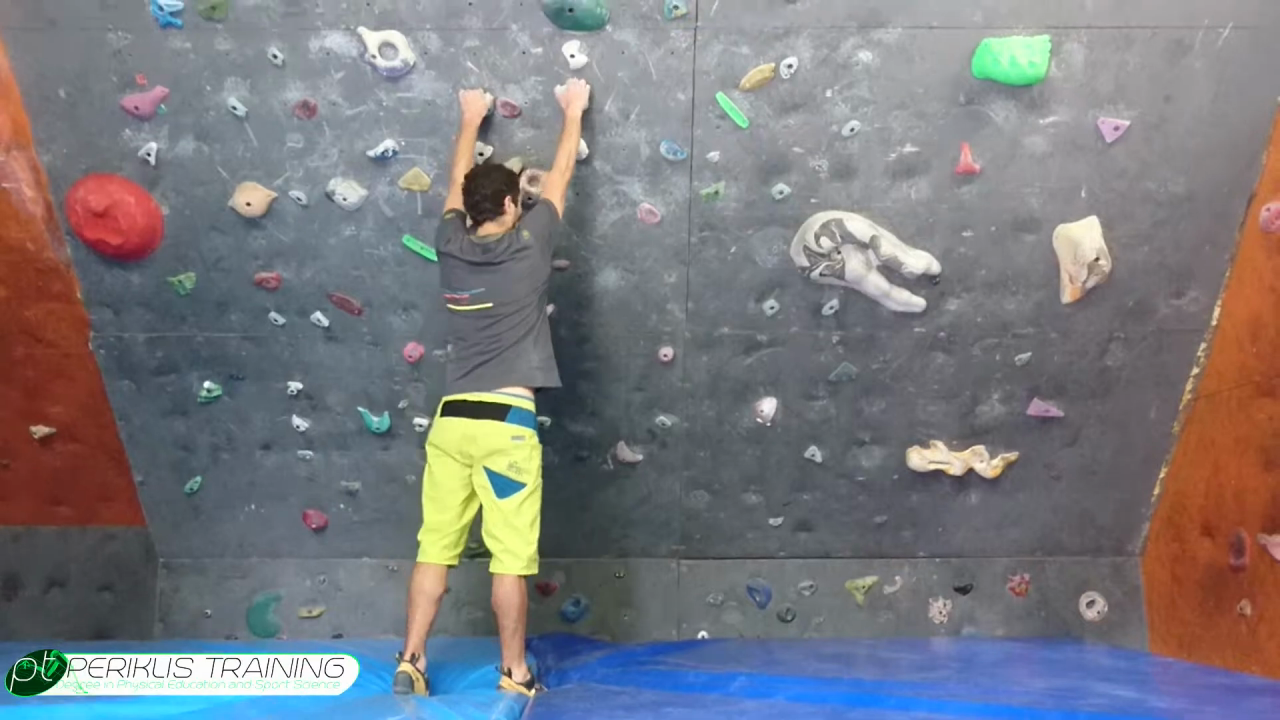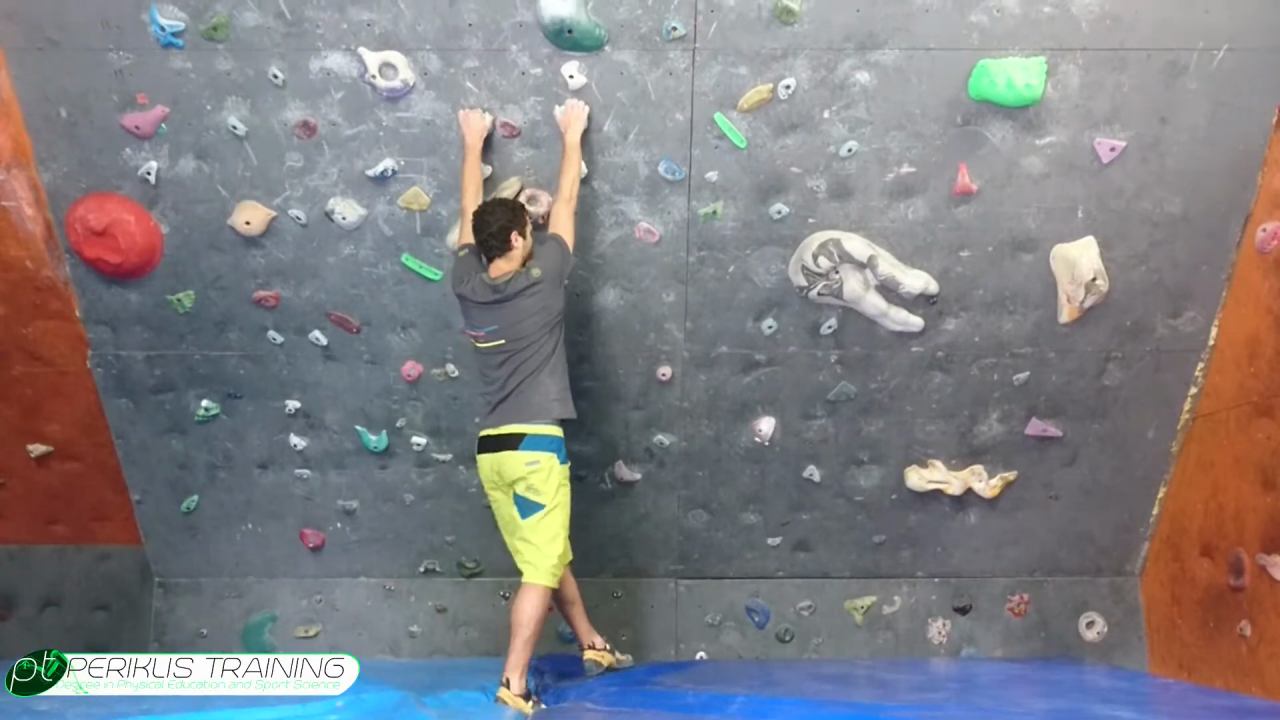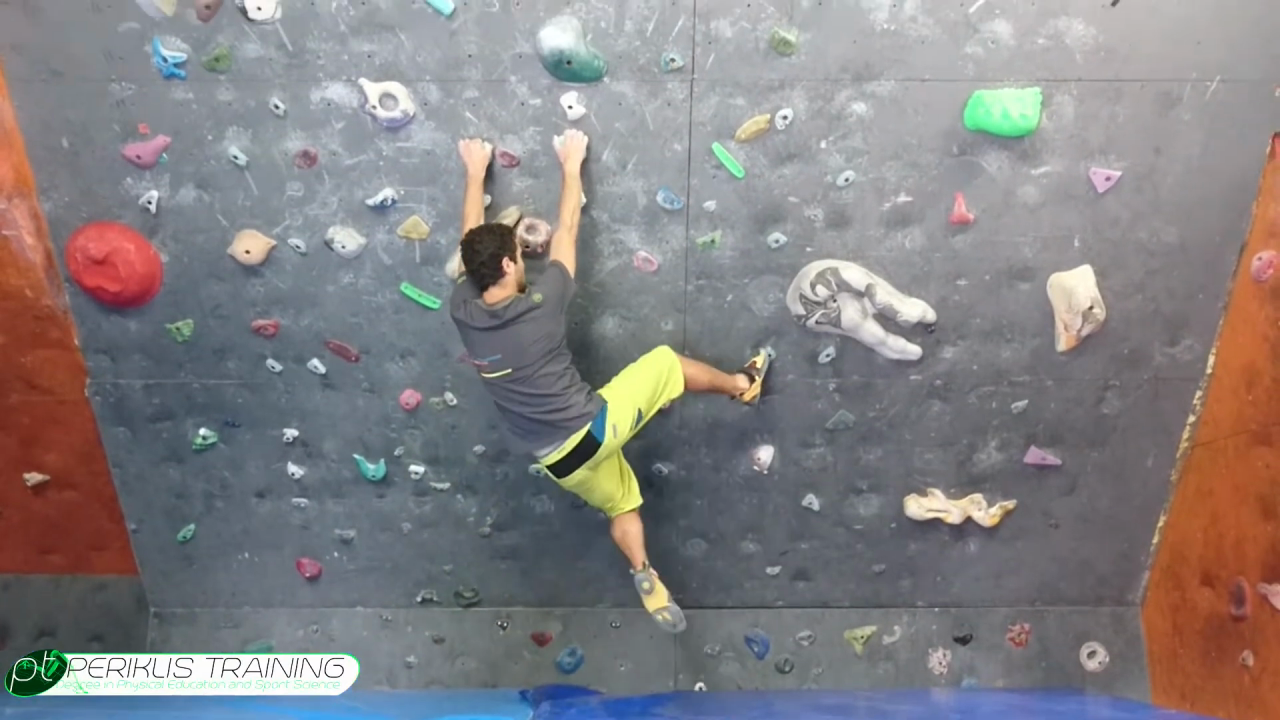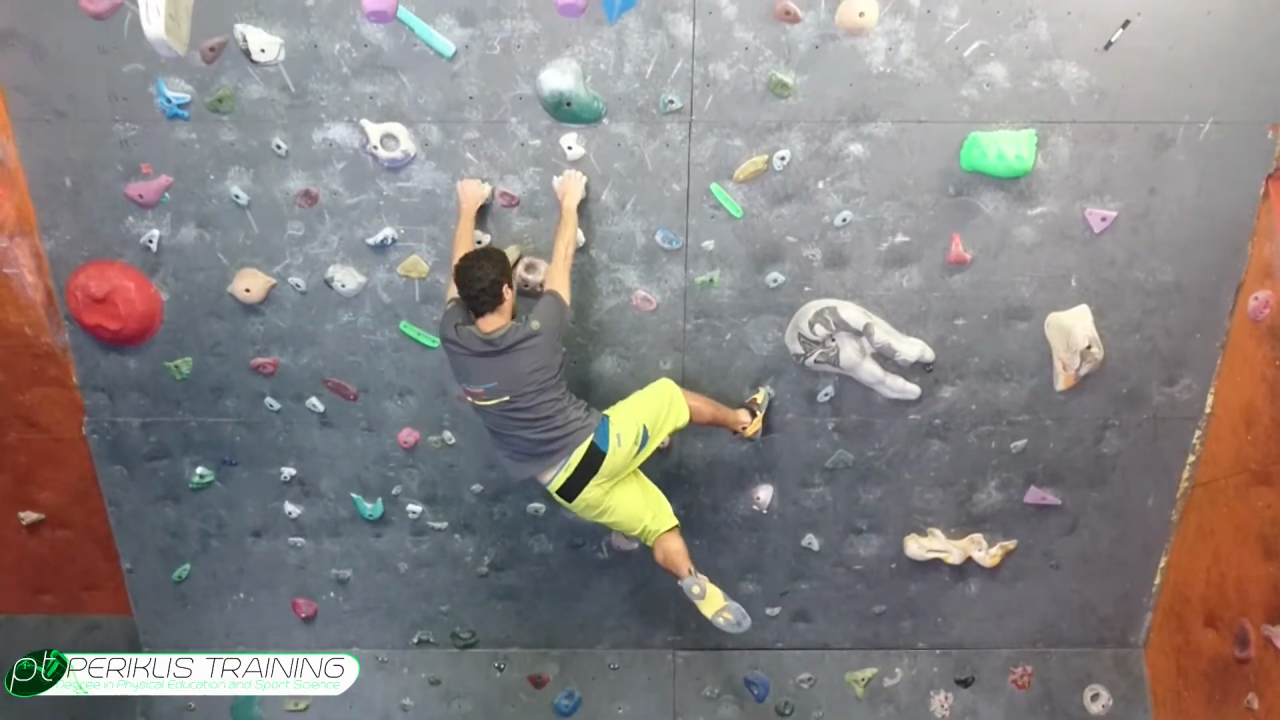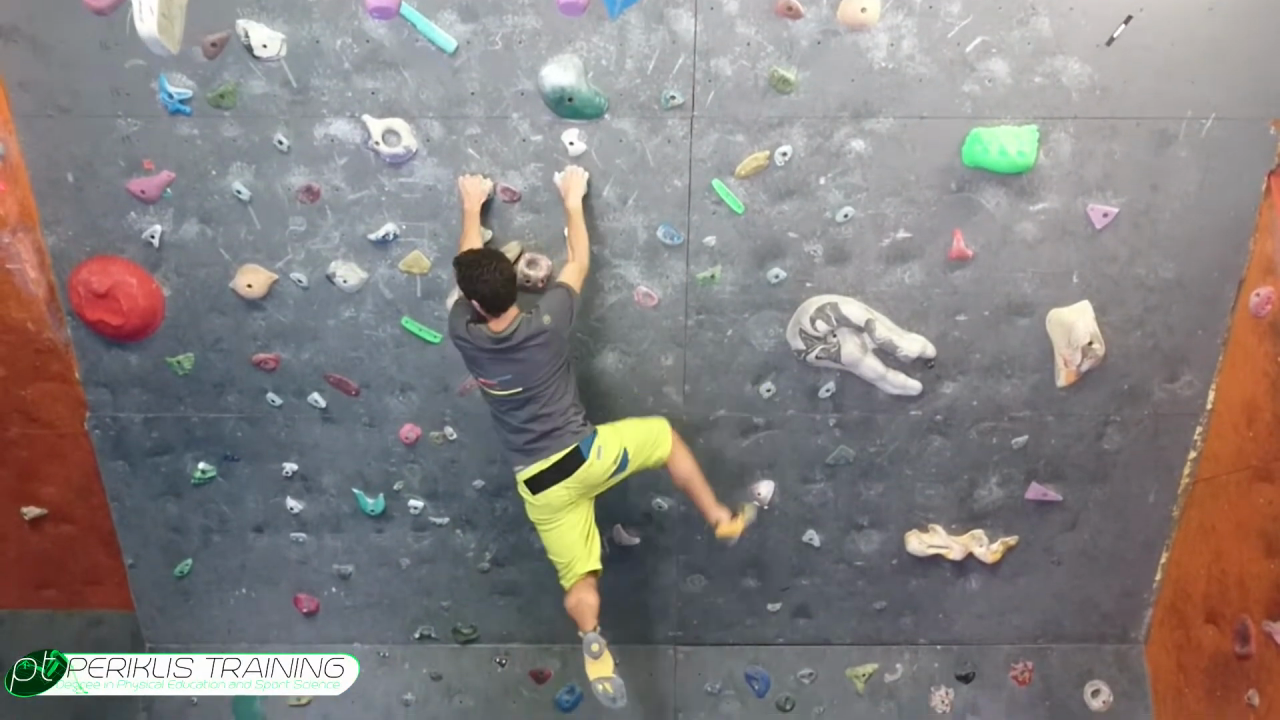
dt=1s
person 1, frame 1
left shoulder: (451, 247)
right shoulder: (529, 246)
left elbow: (459, 182)
right elbow: (560, 177)
left wrist: (471, 119)
right wrist: (573, 113)
left hip: (452, 419)
right hip: (507, 418)
left knee: (436, 546)
right knee: (511, 555)
left ankle: (410, 660)
right ankle: (514, 671)
person 1, frame 2
left shoulder: (466, 284)
right shoulder: (542, 280)
left elbow: (470, 212)
right elbow: (565, 205)
left wrist: (473, 142)
right wrist: (572, 136)
left hip: (490, 449)
right hip: (534, 446)
left knee: (553, 556)
right knee: (540, 571)
left ankle: (592, 645)
person 1, frame 3
left shoulder: (462, 311)
right shoulder: (541, 304)
left elbow: (473, 238)
right elbow: (567, 231)
left wrist: (475, 171)
right wrist: (571, 163)
left hip: (559, 460)
right hip: (596, 425)
left knee: (622, 506)
right knee: (665, 362)
left ankle: (643, 574)
right ankle: (740, 383)
person 1, frame 4
left shoulder: (453, 339)
right shoulder: (537, 332)
left elbow: (460, 269)
right elbow: (561, 262)
left wrist: (468, 207)
right wrist: (569, 202)
left hip: (570, 486)
right hip: (600, 445)
left knee: (662, 531)
right knee: (670, 395)
left ankle: (692, 581)
right ankle: (742, 418)
person 1, frame 5
left shoulder: (464, 334)
right shoulder: (546, 325)
left elbow: (467, 265)
right elbow: (579, 262)
left wrist: (472, 205)
right wrist: (573, 200)
left hip: (539, 485)
right hip: (587, 456)
left knee: (579, 579)
right knee: (665, 437)
left ankle: (594, 648)
right ankle: (720, 518)
